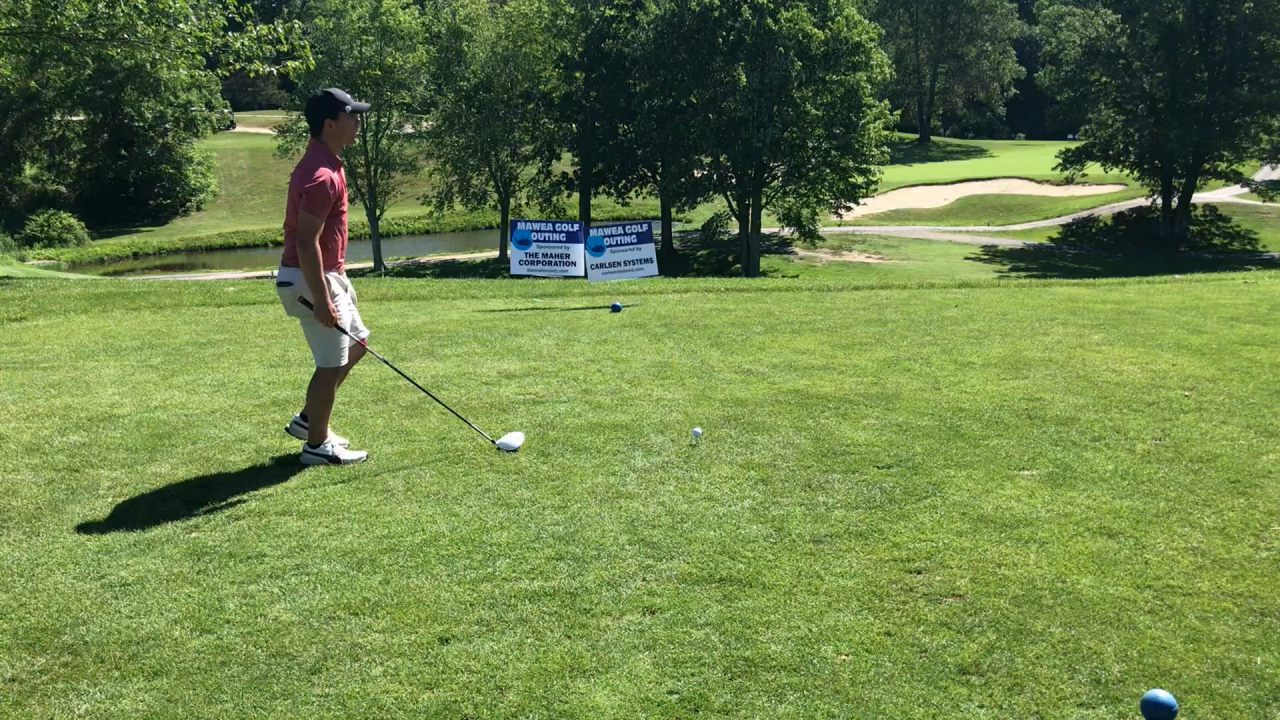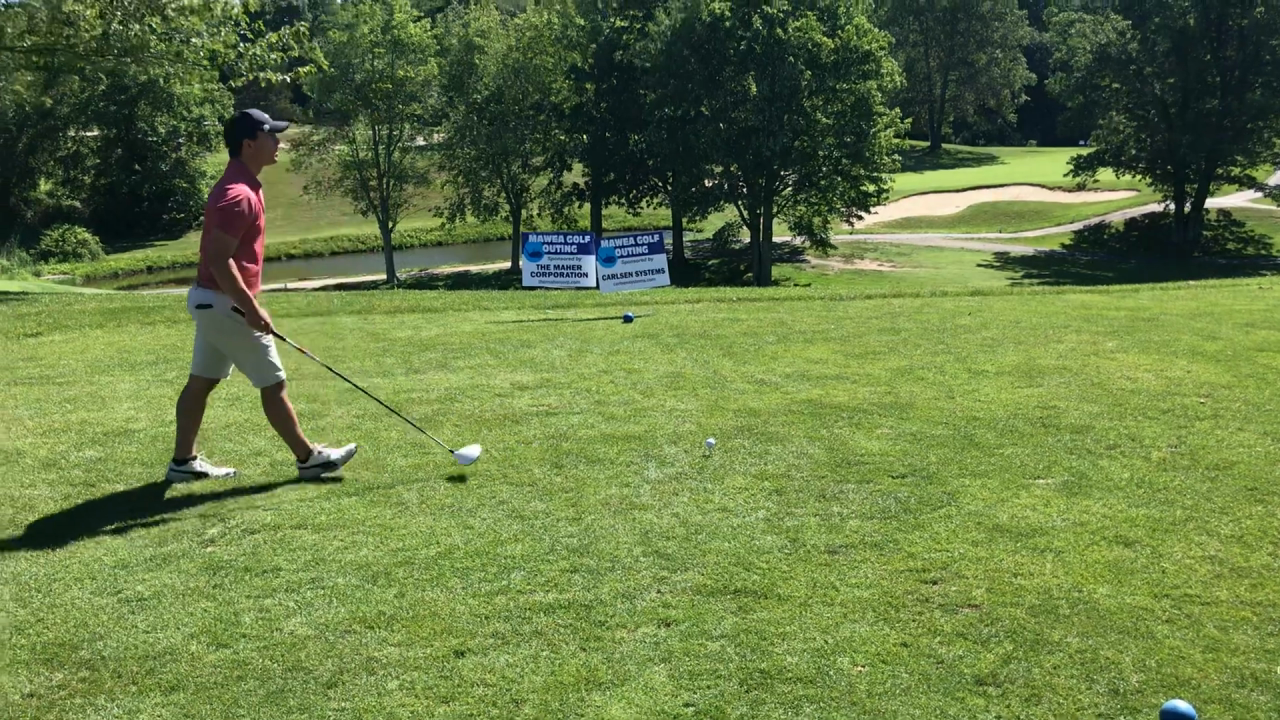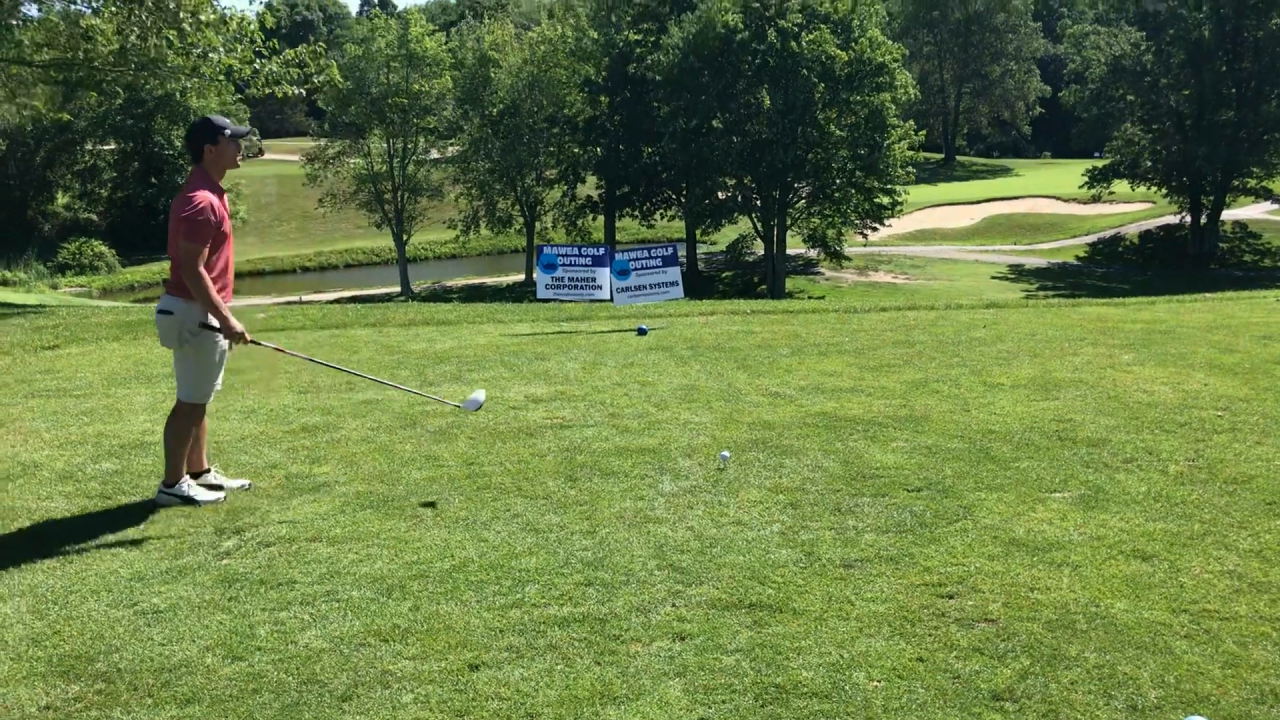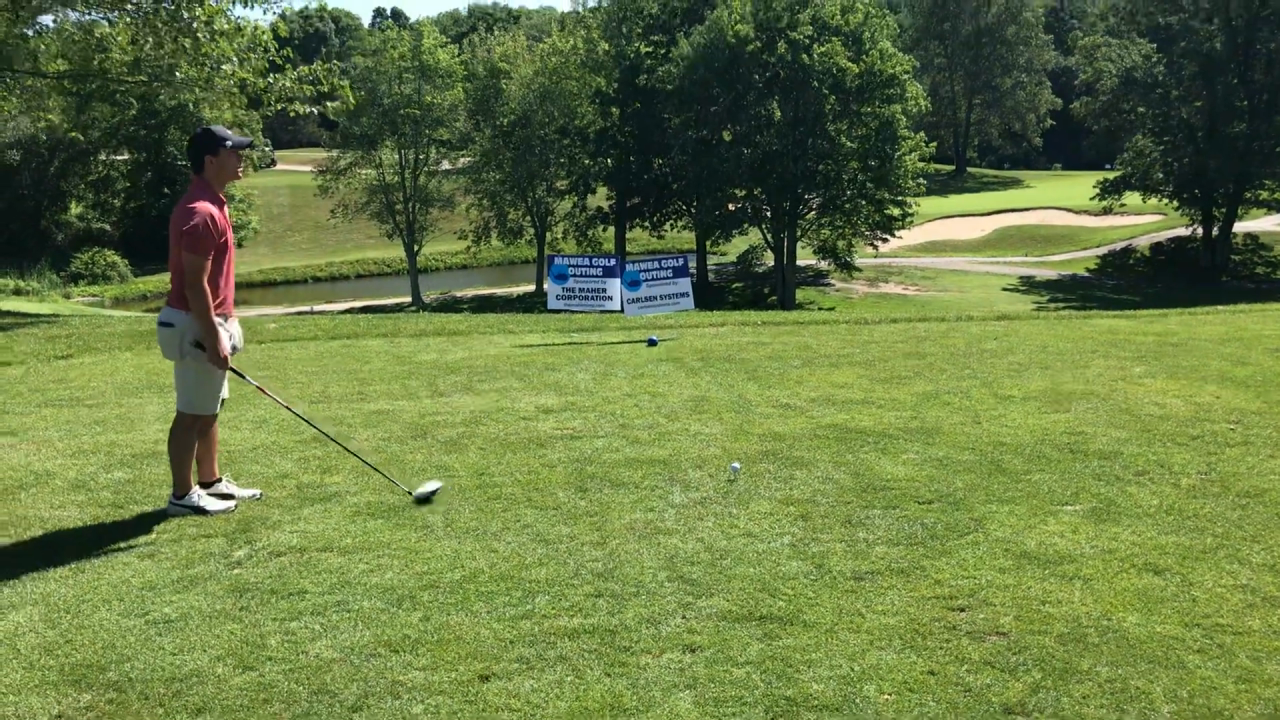
dt=0.4s
person 1, frame 1
left shoulder: (326, 165)
right shoulder: (320, 176)
right elbow: (305, 242)
right wrist: (321, 300)
left hip: (318, 277)
right hip: (308, 280)
left knee: (355, 343)
right knee: (333, 361)
left ankle: (310, 419)
right ankle: (317, 445)
person 1, frame 2
left shoulder: (241, 186)
right shoulder: (237, 195)
right elbow: (222, 260)
left wrist: (247, 304)
right wrist: (253, 309)
left hip: (213, 300)
right hip: (226, 303)
left knee: (202, 381)
right knee: (272, 382)
left ankle: (184, 461)
right ankle: (308, 456)
person 1, frame 3
left shoulder: (209, 193)
right shoulder: (201, 202)
right elbow: (192, 271)
left wrist: (220, 315)
right wrist: (226, 320)
left hip: (198, 312)
right hip: (195, 314)
left knee: (196, 399)
right knee: (190, 402)
left ankle: (199, 472)
right ankle: (173, 484)
person 1, frame 4
left shoulder: (211, 203)
right shoulder: (201, 213)
right elbow: (194, 284)
left wrist: (228, 323)
right wrist: (213, 339)
left hip: (213, 321)
right hip: (197, 326)
left knee: (209, 409)
right knee: (193, 413)
left ankle: (211, 482)
right ankle: (183, 495)
